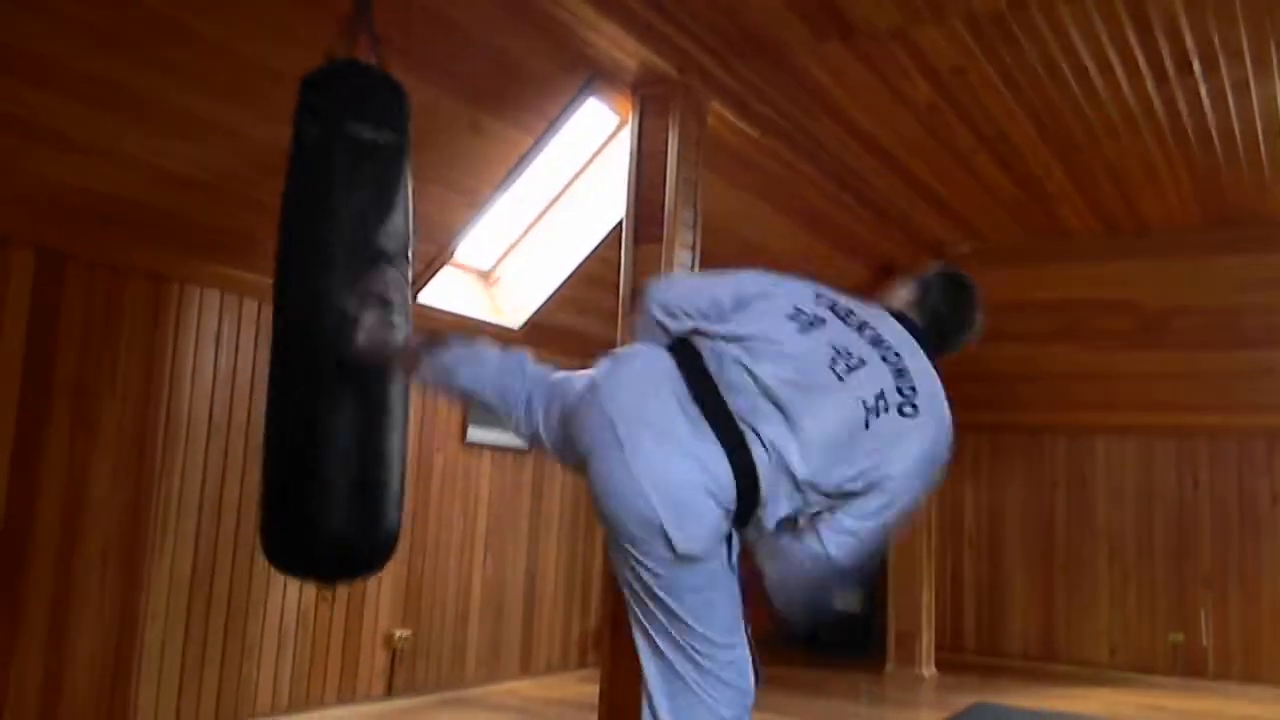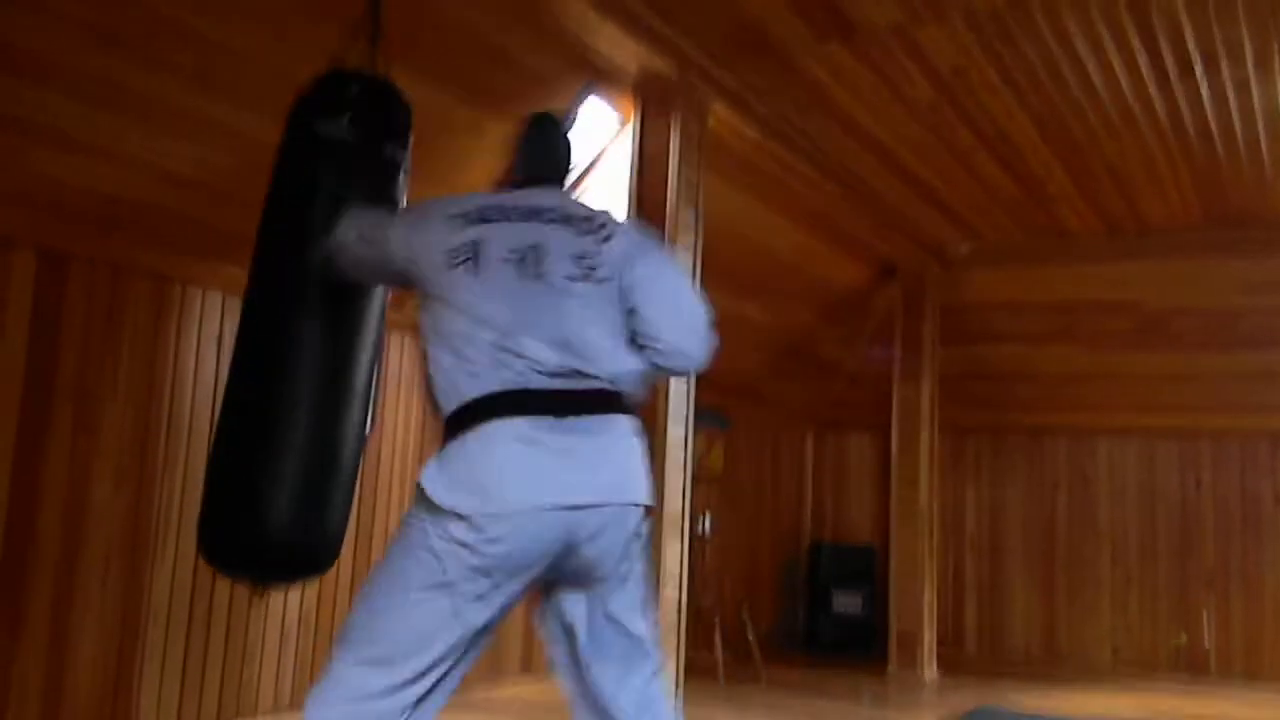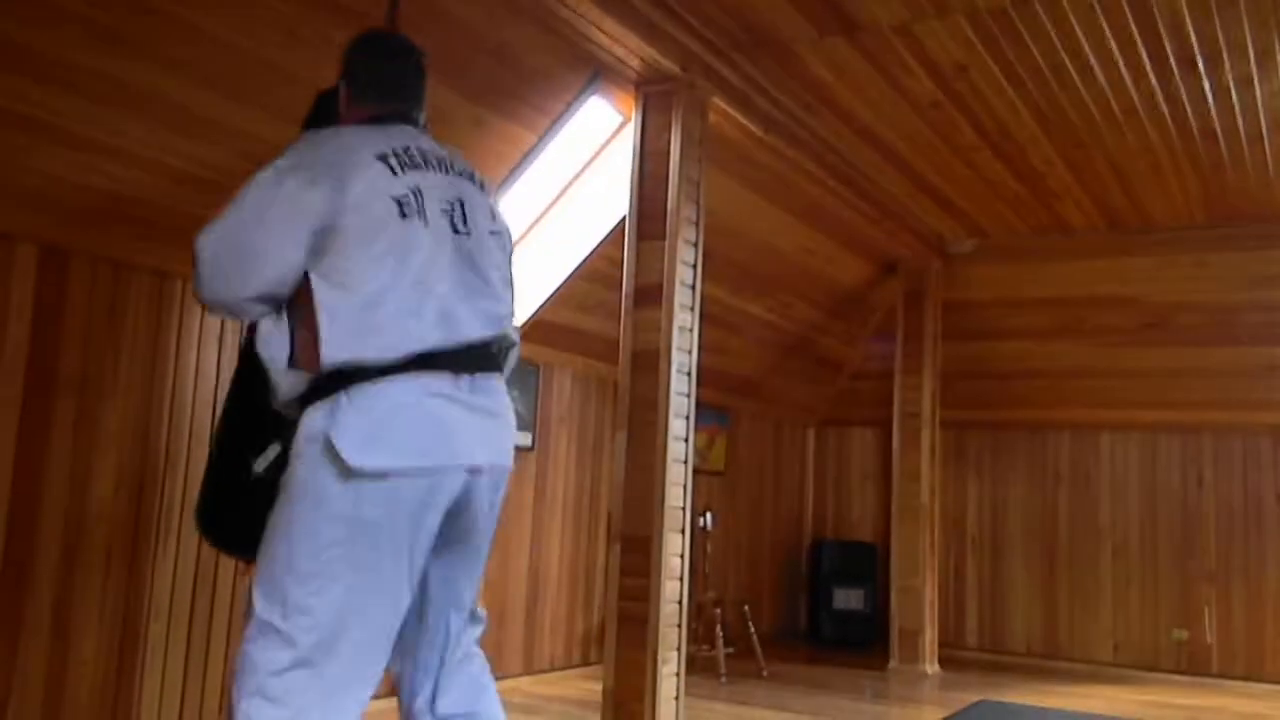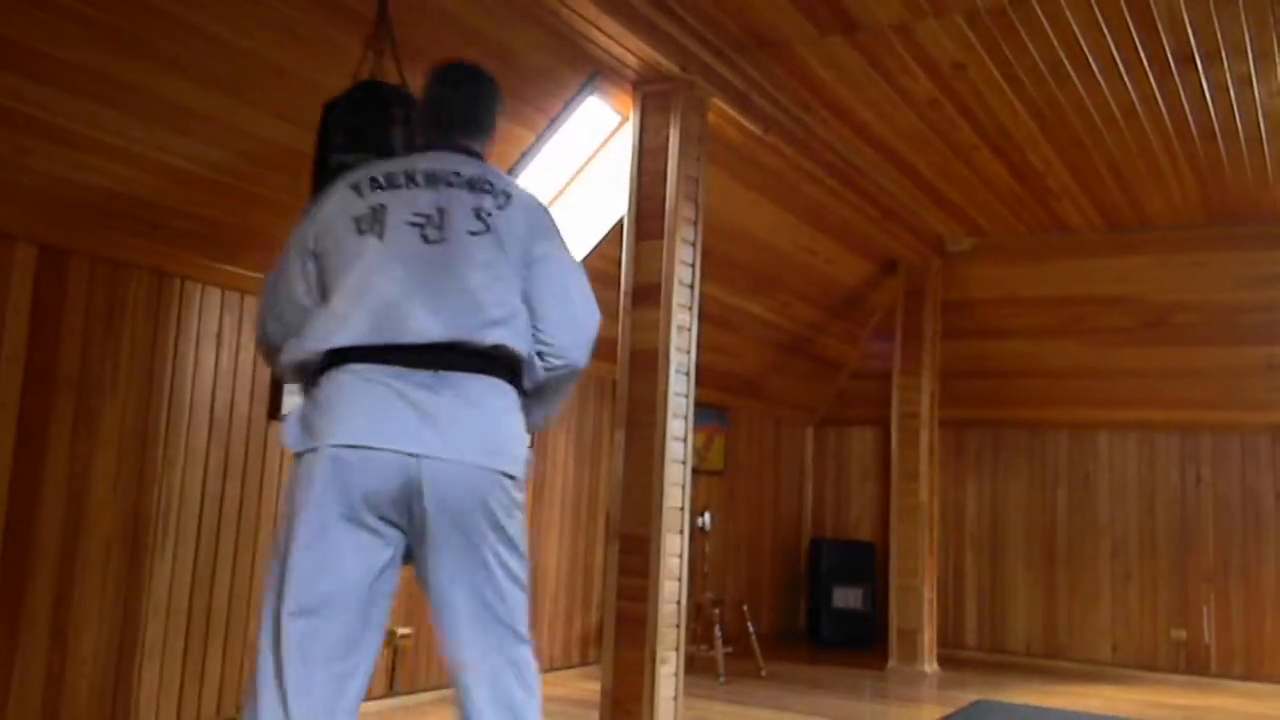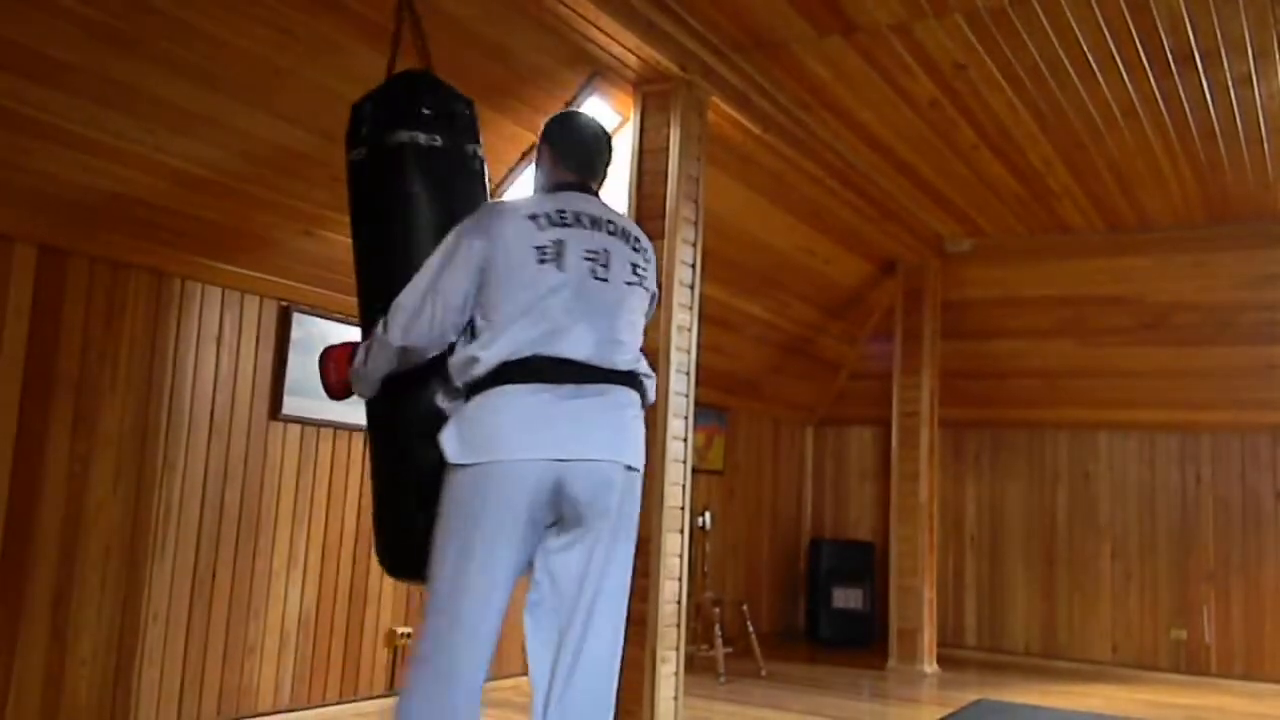
dt=0.5s
person 1, frame 1
left shoulder: (804, 296)
right shoulder: (926, 421)
left elbow: (667, 300)
right elbow: (832, 545)
right wrist: (787, 591)
left hip: (630, 394)
right hip: (682, 489)
left knee: (541, 396)
left ankle: (421, 354)
person 1, frame 2
left shoulder: (450, 222)
right shoulder: (618, 238)
left elbow: (353, 244)
right elbow: (687, 344)
left hip: (487, 471)
right hip: (606, 476)
person 1, frame 3
left shoulder: (328, 159)
right shoulder: (472, 187)
left elbow: (221, 277)
left wrist: (305, 288)
left hip: (378, 426)
right hip: (480, 428)
right knee: (446, 654)
person 1, frame 4
left shoulder: (345, 195)
right shoulder: (520, 206)
left elbow: (279, 331)
right elbow: (569, 340)
right wrist: (528, 410)
left hip: (359, 422)
right hip: (476, 428)
left knee: (304, 665)
right knee: (498, 654)
person 1, frame 5
left shoulder: (499, 224)
right shoulder: (636, 244)
left elbow: (414, 327)
left wrist: (359, 368)
left hip: (511, 429)
right hip: (610, 436)
left knee: (454, 640)
right knee: (584, 646)
